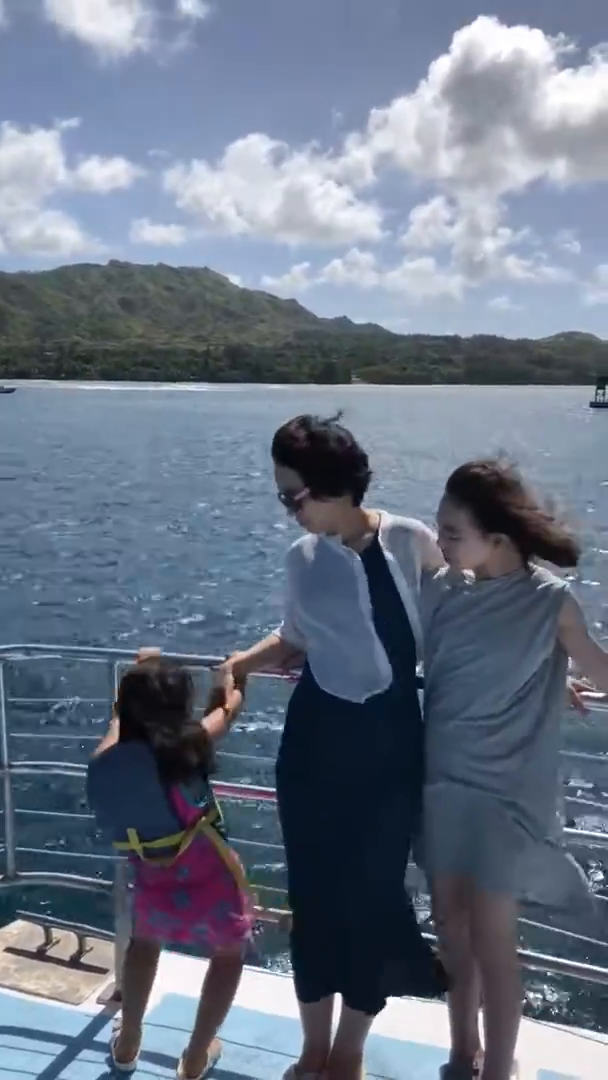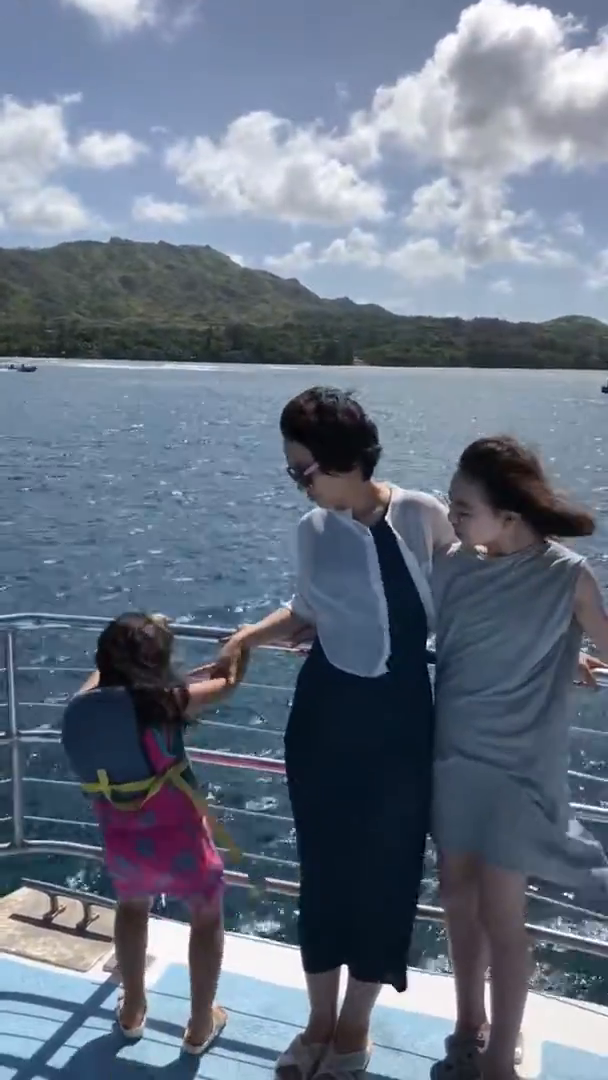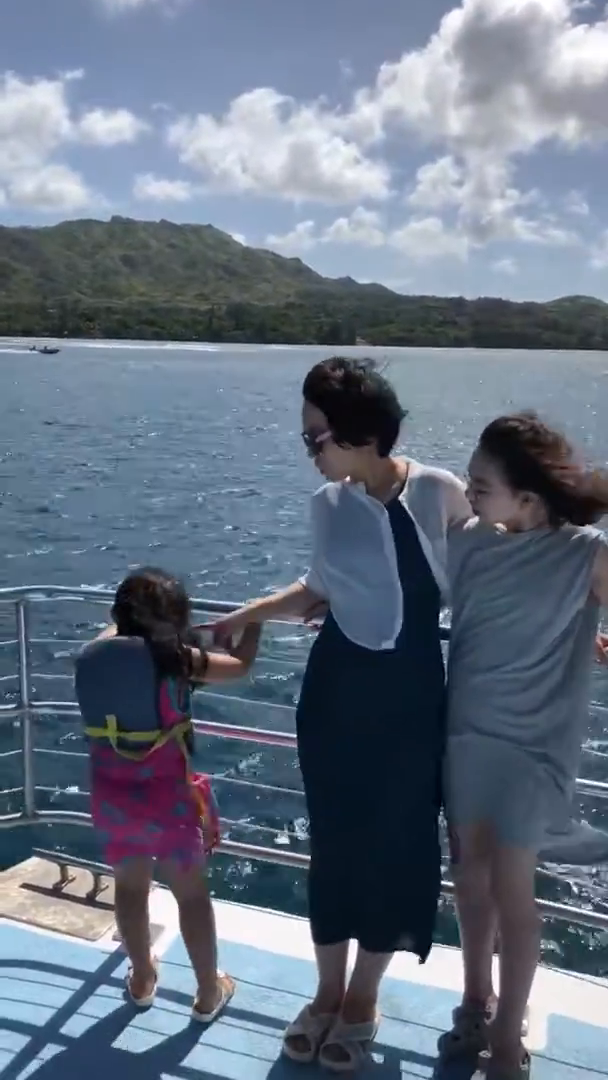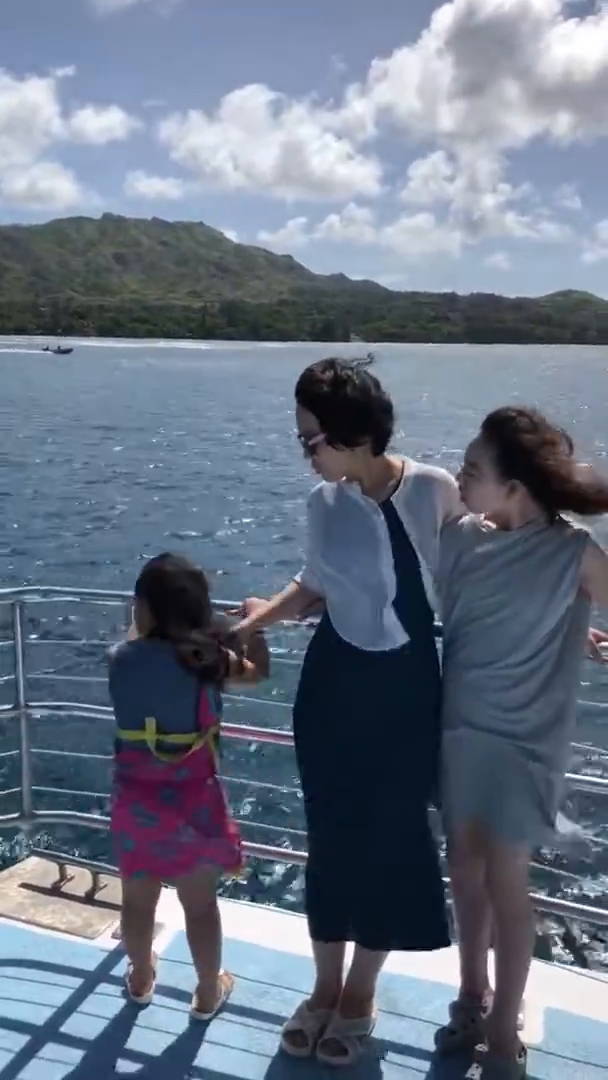
dt=0.4s
person 1, frame 1
left shoulder: (412, 542)
right shoulder: (303, 558)
right wrist: (240, 662)
left hip: (390, 744)
right hip: (315, 740)
left knee: (371, 896)
right knee: (312, 892)
person 1, frame 2
left shoulder: (422, 516)
right shoulder: (312, 530)
right wrist: (248, 636)
left hip: (398, 719)
right hip: (323, 714)
left knee: (382, 871)
right knee: (321, 867)
right ankle: (319, 1019)
person 1, frame 3
left shoulder: (439, 492)
right shoulder: (328, 503)
right wrist: (256, 610)
left hip: (410, 694)
right hip: (335, 689)
left knee: (391, 845)
right knee: (332, 842)
left ankle: (362, 998)
right ankle: (327, 991)
person 1, frame 4
left shoulder: (434, 491)
right shoulder: (322, 502)
right wrist: (256, 619)
left hip: (406, 693)
right hip: (330, 688)
left knee: (389, 843)
right knee: (329, 840)
left ankle: (359, 993)
right ankle: (325, 987)
person 2, frame 1
left shoulder: (549, 600)
right shoulder: (439, 587)
left hip: (506, 792)
right hip: (442, 779)
left knee: (491, 941)
right knee: (450, 924)
person 2, frame 2
right shoulder: (452, 563)
left hip: (518, 768)
right hip: (452, 754)
left knee: (500, 916)
right knee: (458, 898)
right ankle: (469, 1028)
person 2, frame 3
right shoulder: (468, 539)
left hip: (530, 744)
right hip: (465, 731)
left knee: (511, 891)
right knee: (470, 874)
right ankle: (477, 1002)
person 2, frame 4
right shoulder: (459, 535)
left hip: (522, 740)
right hip: (459, 726)
left knee: (505, 886)
right knee: (465, 870)
right ankle: (473, 996)
person 3, frame 1
left shoulder: (103, 762)
right shoulder: (186, 747)
left elbow: (122, 717)
right elbow: (228, 707)
left wrist: (141, 672)
left hip: (155, 888)
right hip: (210, 884)
left knee: (143, 944)
right knee: (229, 953)
left ankle: (127, 1043)
person 3, frame 2
left shoulder: (81, 706)
right shoulder: (162, 700)
left elbow: (103, 672)
right elbow: (224, 683)
left wrist: (130, 634)
right wrist: (238, 652)
left hip: (120, 839)
right hip: (176, 834)
left knee: (132, 907)
right knee: (207, 916)
left ankle: (132, 1010)
right ankle: (201, 1025)
person 3, frame 3
left shoulder: (92, 655)
right shoulder: (176, 657)
right elbow: (241, 665)
right wrist: (252, 625)
left hip: (111, 794)
right hip: (166, 795)
left knee: (129, 885)
right knee: (192, 893)
left ankle: (142, 978)
right ankle: (209, 992)
person 3, frame 4
left shoulder: (123, 657)
right shoulder: (209, 657)
right elbow: (257, 671)
left wrist: (146, 623)
left hip: (136, 799)
right hip: (194, 800)
left knee: (137, 897)
right knee: (200, 902)
left ankle: (140, 978)
right ankle: (208, 992)
